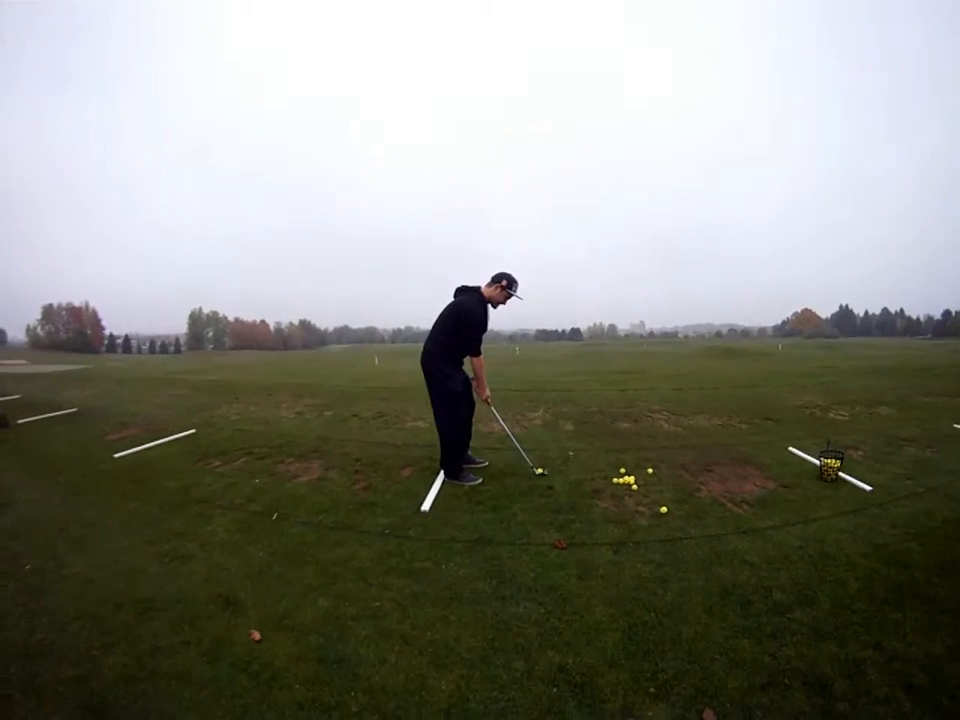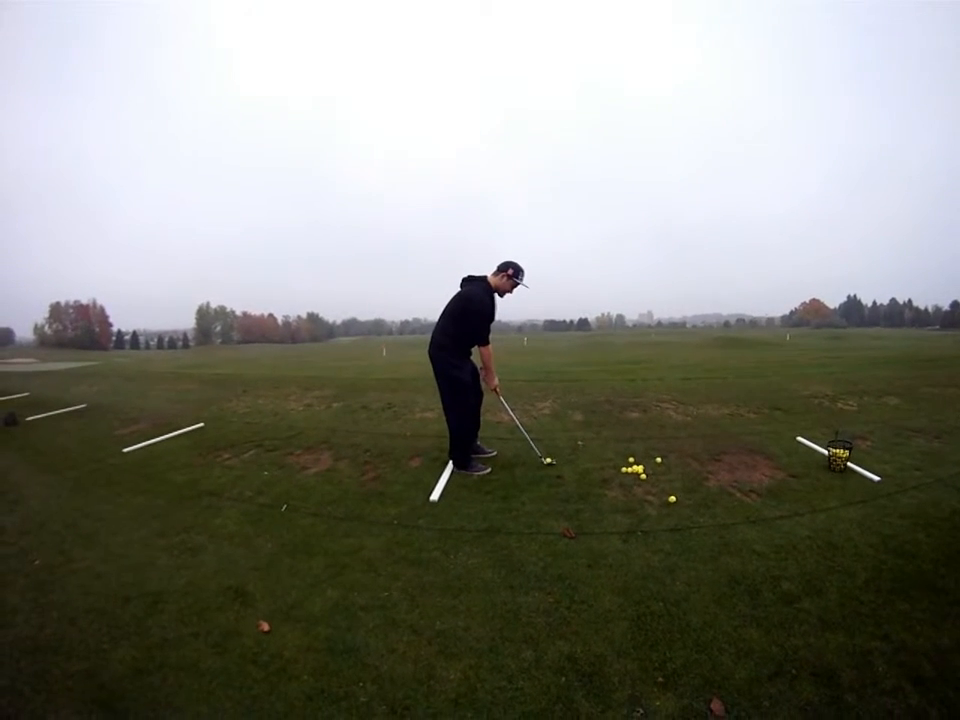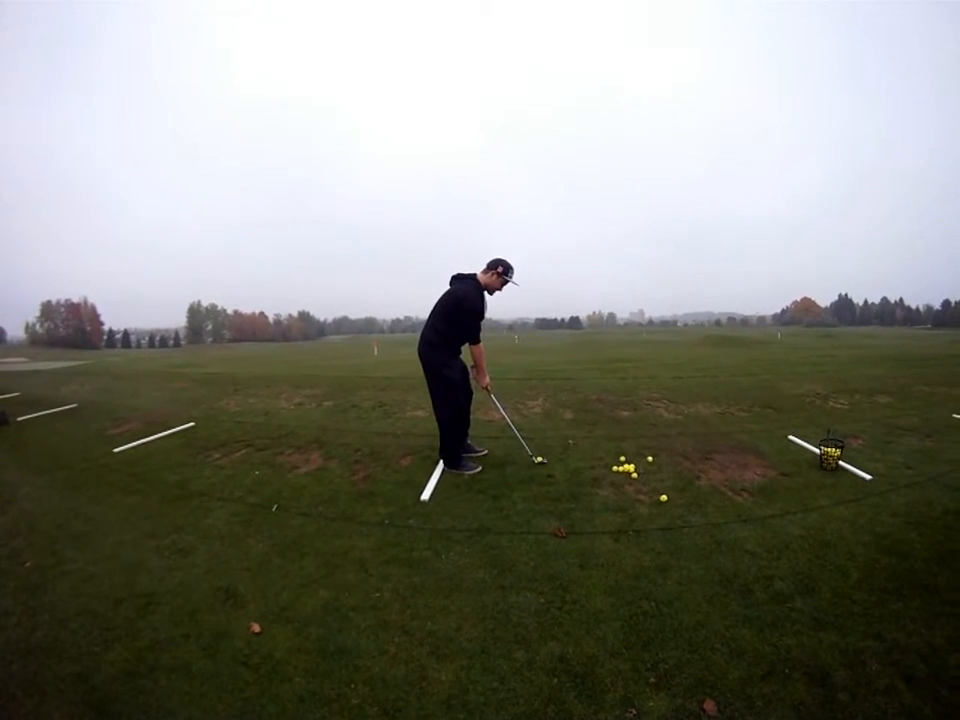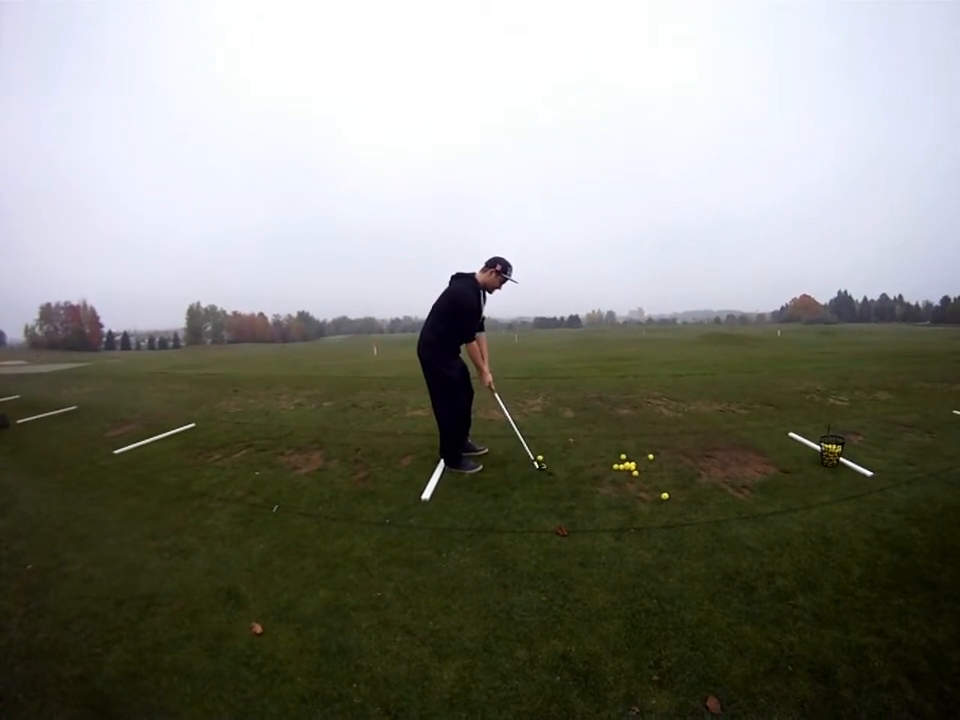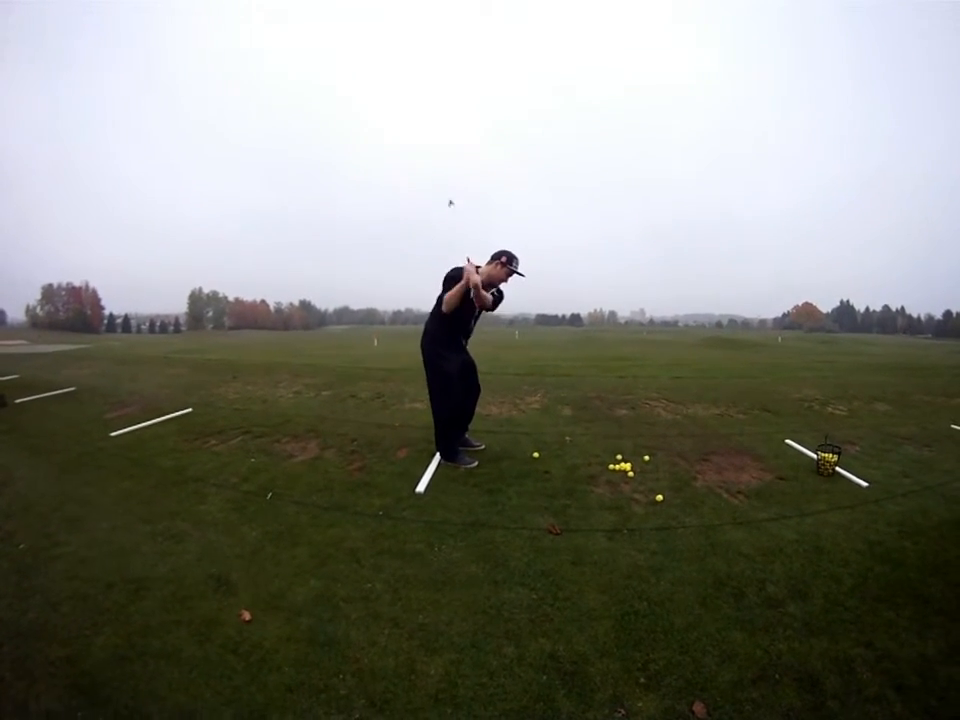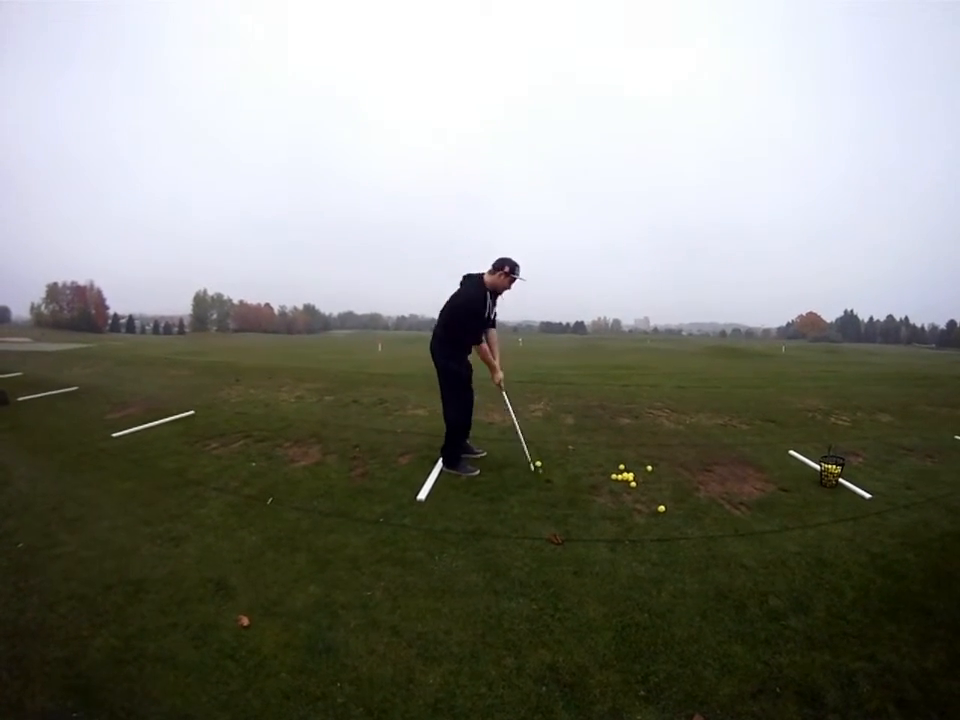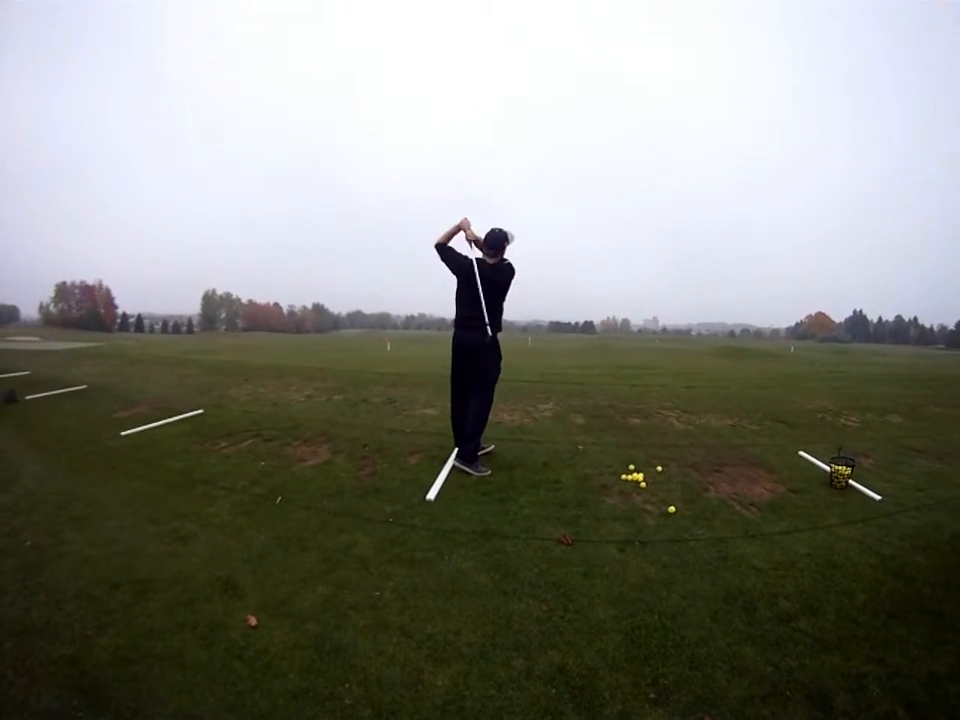
dt=0.5s
person 1, frame 1
left shoulder: (473, 301)
right shoulder: (472, 306)
left elbow: (471, 347)
right elbow: (474, 351)
left wrist: (477, 378)
right wrist: (483, 385)
left hip: (448, 361)
right hip: (438, 363)
left knee: (465, 407)
right knee: (452, 414)
left ankle: (461, 454)
right ankle: (452, 470)
person 1, frame 2
left shoulder: (480, 291)
right shoulder: (479, 296)
left elbow: (479, 336)
right elbow: (483, 340)
left wrist: (485, 367)
right wrist: (491, 375)
left hip: (456, 352)
right hip: (446, 354)
left knee: (474, 397)
right knee: (461, 404)
left ankle: (470, 444)
right ankle: (461, 460)
person 1, frame 3
left shoulder: (470, 289)
right shoulder: (469, 295)
left elbow: (471, 335)
right elbow: (474, 339)
left wrist: (477, 367)
right wrist: (482, 373)
left hip: (446, 350)
right hip: (436, 352)
left knee: (463, 396)
right knee: (451, 403)
left ankle: (461, 443)
right ankle: (452, 459)
person 1, frame 4
left shoulder: (478, 293)
right shoulder: (464, 293)
left elbow: (479, 330)
right elbow: (469, 338)
left wrist: (486, 365)
right wrist: (483, 372)
left hip: (448, 350)
right hip: (434, 351)
left knee: (465, 395)
right knee: (450, 402)
left ankle: (461, 442)
right ankle: (452, 458)
person 1, frame 5
left shoulder: (495, 292)
right shoulder: (457, 275)
left elbow: (486, 303)
right elbow: (446, 308)
left wrist: (476, 284)
right wrist: (465, 282)
left hip: (458, 345)
right hip: (437, 345)
left knee: (471, 389)
right knee: (447, 396)
left ankle: (458, 436)
right ankle: (448, 451)
person 1, frame 6
left shoulder: (488, 295)
right shoulder: (473, 296)
left elbow: (490, 330)
right elbow: (477, 341)
left wrist: (497, 363)
right wrist: (493, 370)
left hip: (448, 348)
right hip: (449, 351)
left knee: (462, 397)
right knee: (459, 400)
left ankle: (459, 444)
right ankle: (451, 459)
person 1, frame 7
left shoulder: (466, 266)
right shoulder: (506, 271)
left elbow: (440, 245)
right elbow: (495, 261)
left wrist: (459, 228)
right wrist: (475, 237)
left hip: (461, 338)
right hip: (486, 342)
left knee: (460, 394)
right knee: (481, 397)
left ankle: (468, 444)
right ankle: (467, 455)
